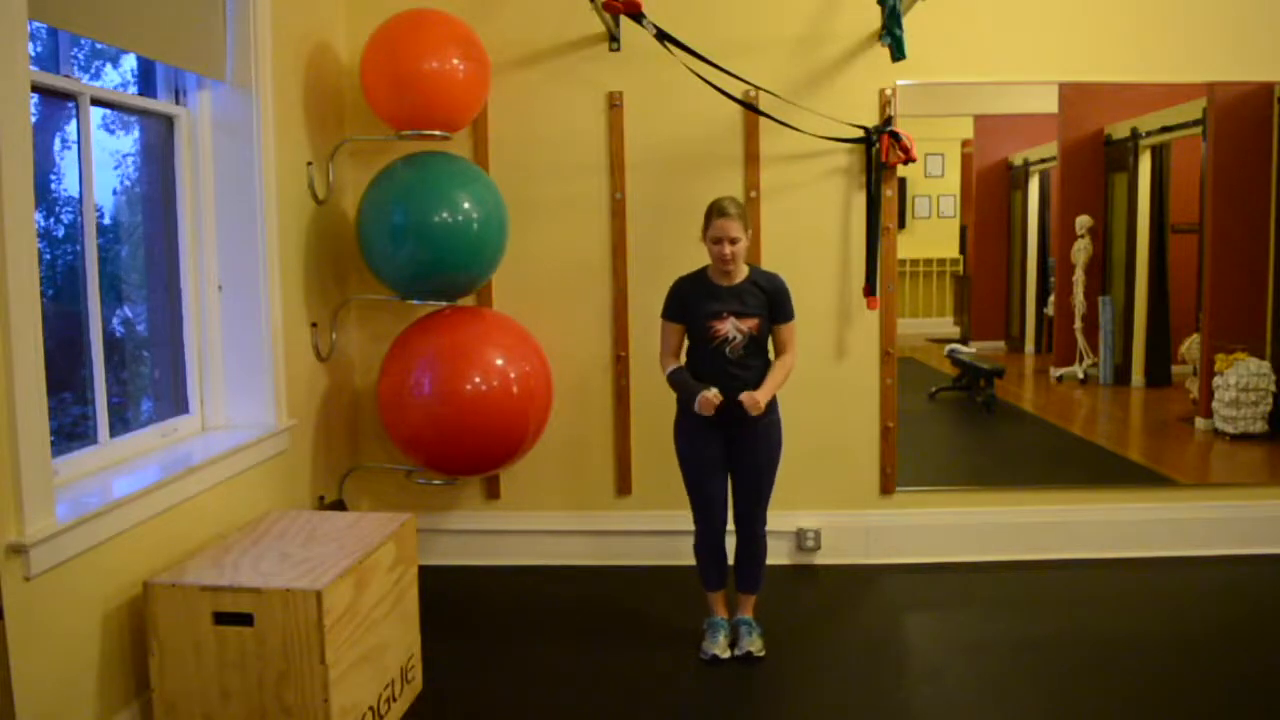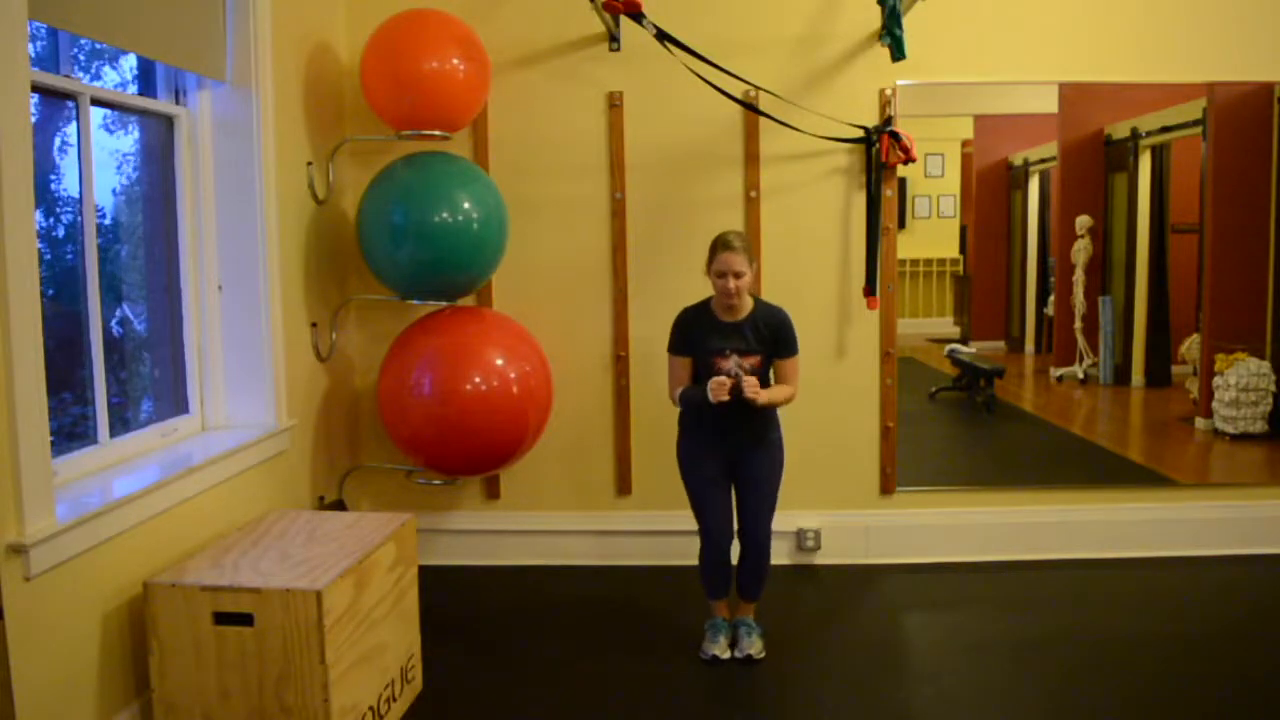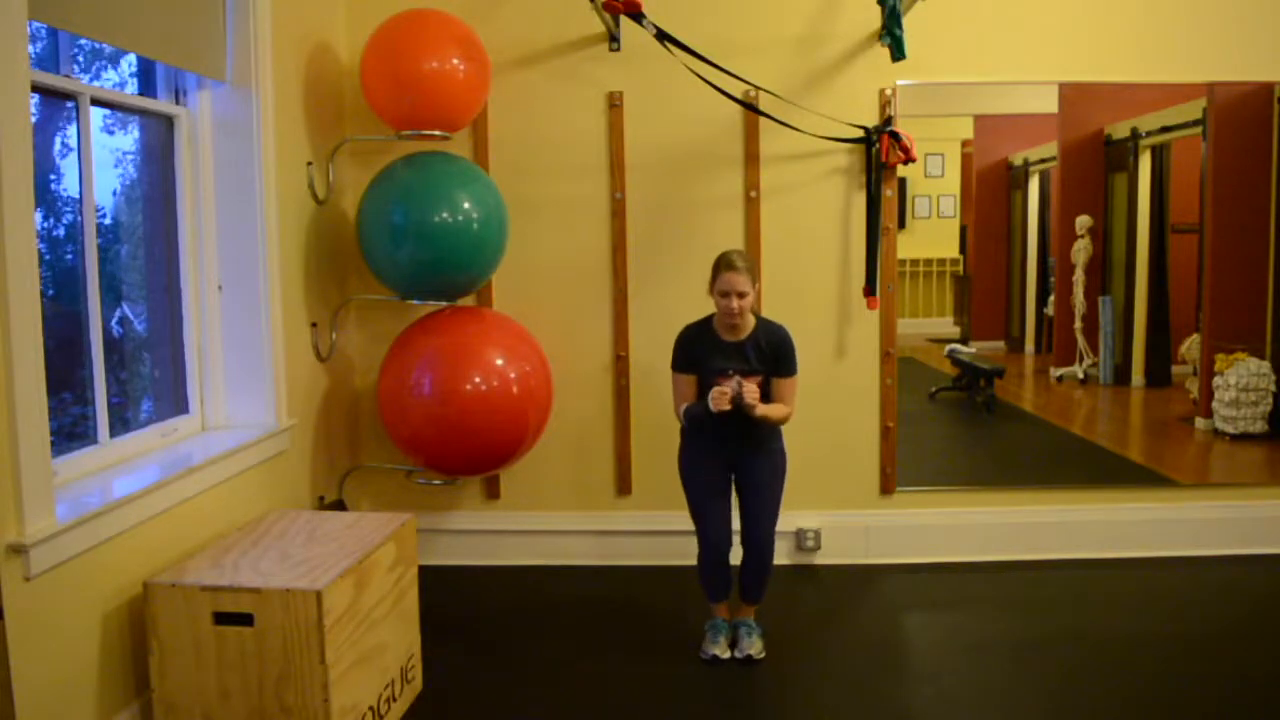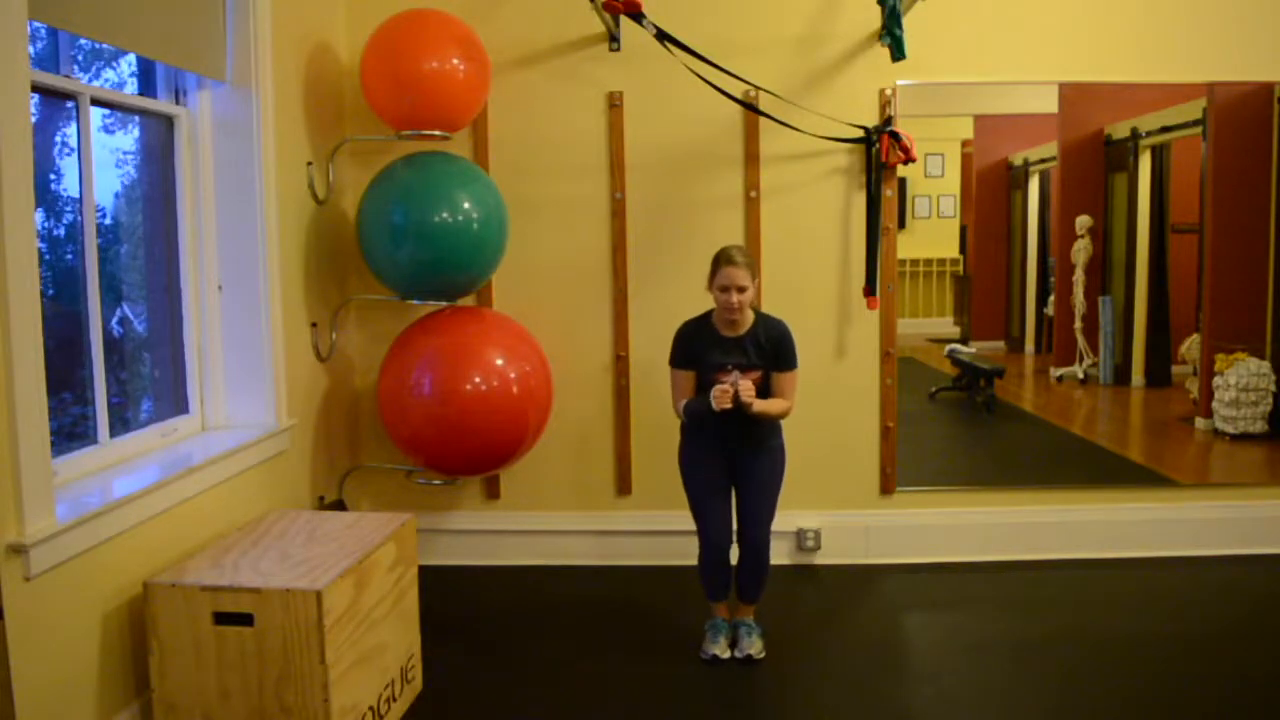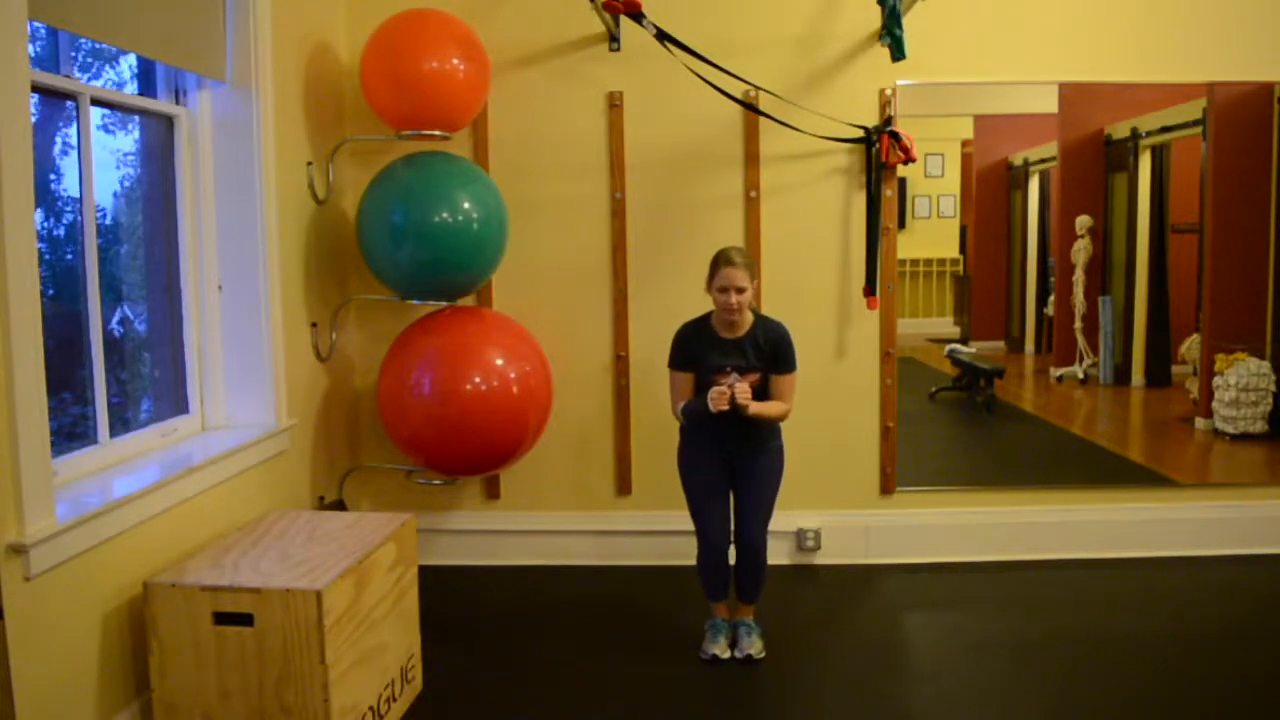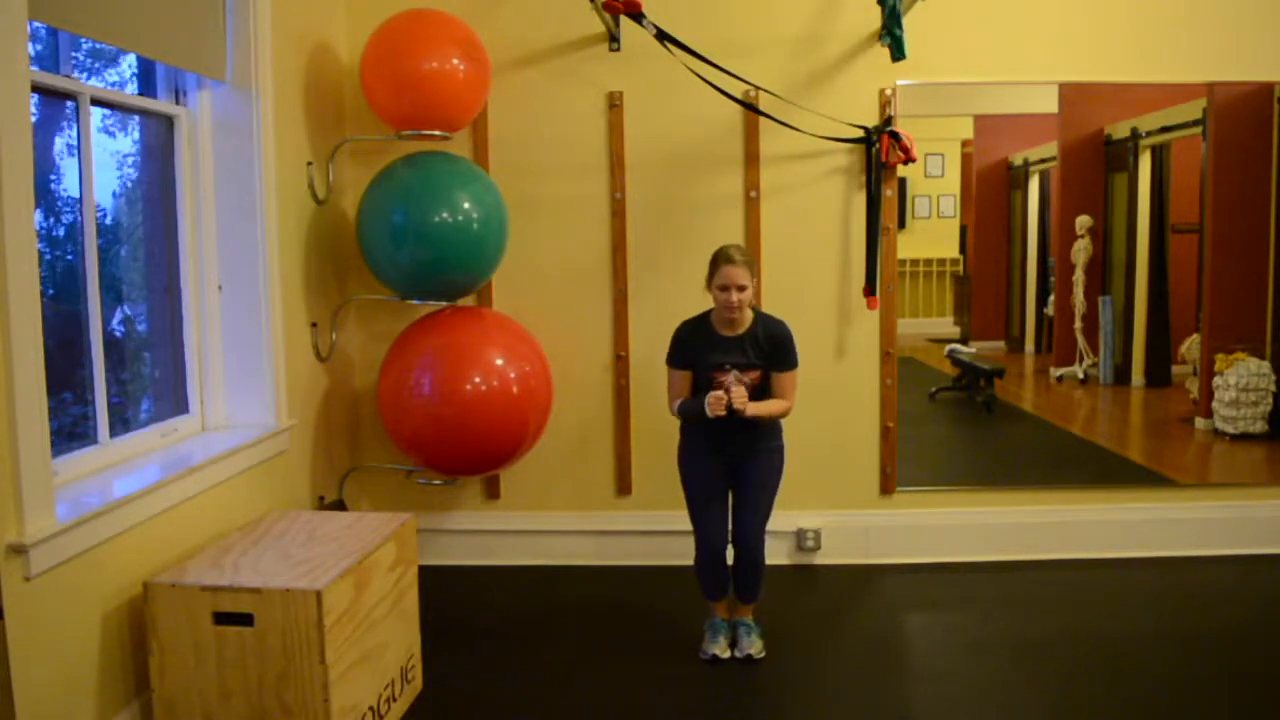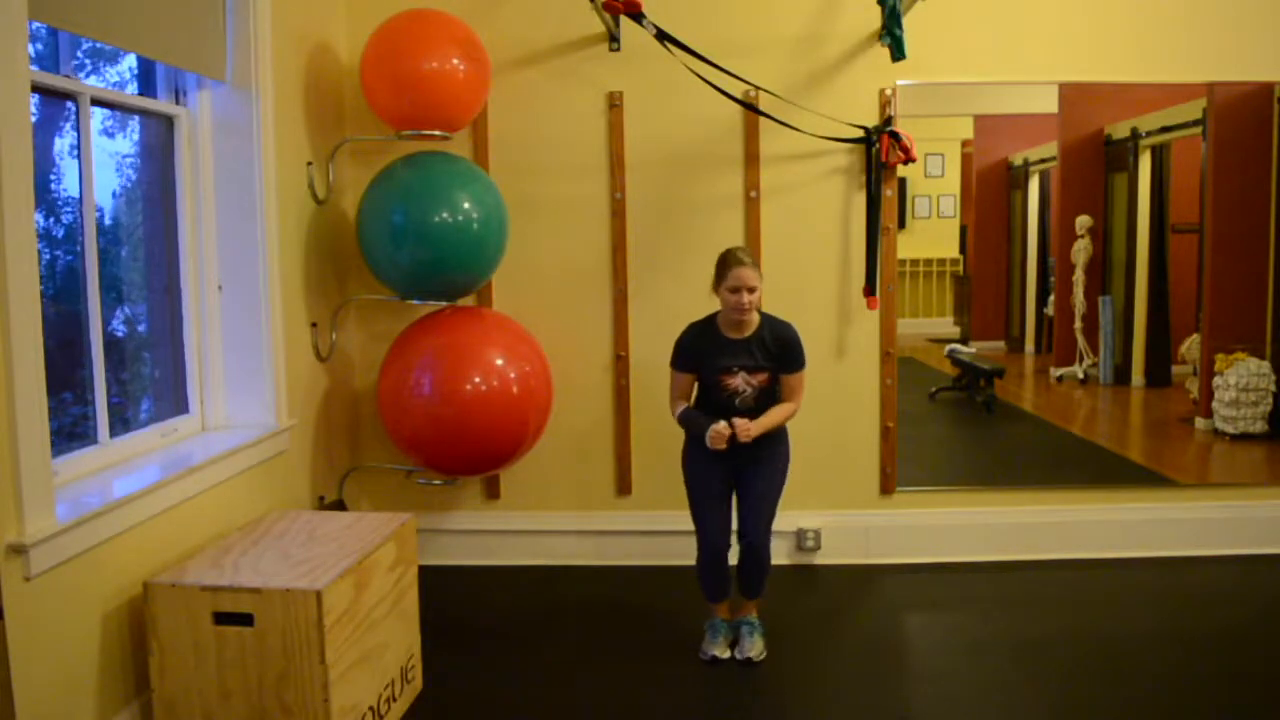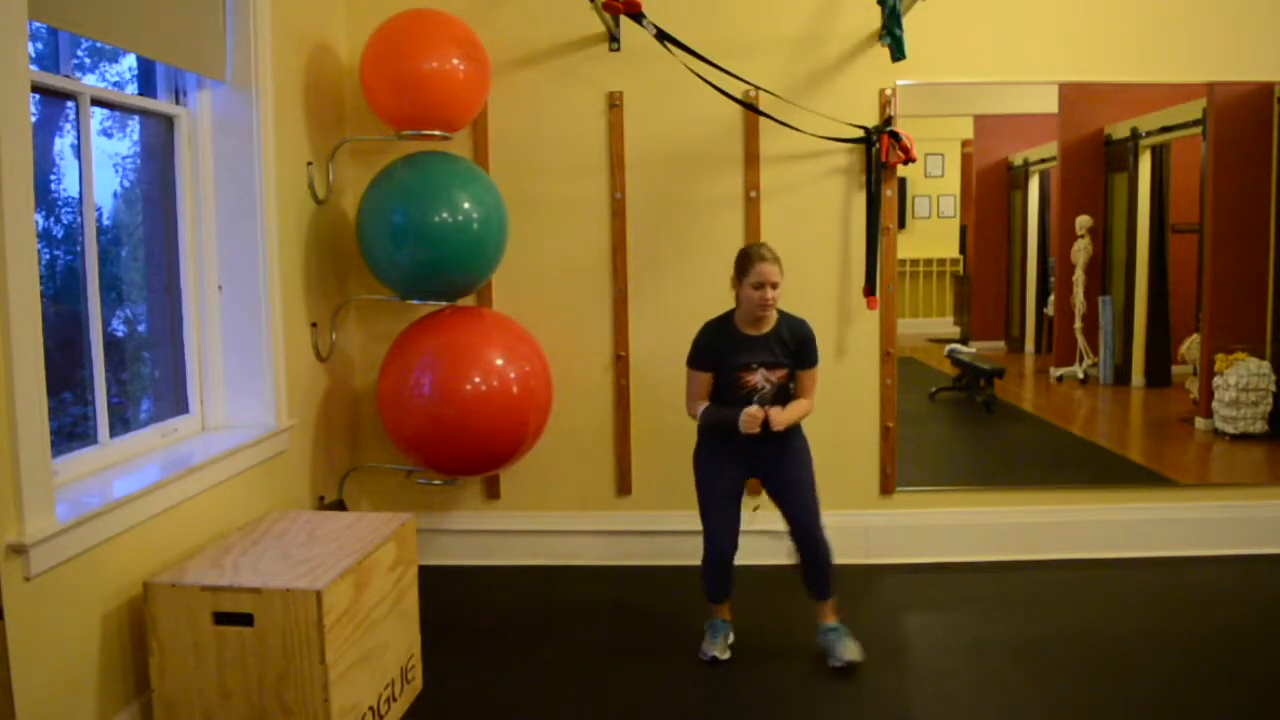
dt=0.2s
person 1, frame 1
left shoulder: (770, 287)
right shoulder: (685, 290)
left elbow: (786, 353)
right elbow: (670, 358)
left wrist: (764, 392)
right wrist: (693, 392)
left hip: (755, 422)
right hip: (701, 422)
left knee: (751, 522)
right knee: (709, 523)
left ankle: (746, 617)
right ankle: (717, 618)
person 1, frame 2
left shoulder: (774, 320)
right shoulder: (690, 322)
left elbow: (788, 386)
right elbow: (677, 390)
left wrist: (762, 395)
right wrist: (703, 394)
left hip: (758, 439)
right hip: (702, 440)
left knee: (757, 535)
right knee: (716, 536)
left ankle: (747, 618)
right ankle: (718, 619)
person 1, frame 3
left shoulder: (776, 338)
right shoulder: (691, 339)
left elbow: (785, 409)
right elbow: (683, 410)
left wrist: (756, 407)
right wrist: (707, 407)
left hip: (760, 448)
right hip: (704, 449)
left knee: (760, 541)
right knee: (714, 541)
left ankle: (747, 619)
right ankle: (718, 620)
person 1, frame 4
left shoulder: (775, 334)
right shoulder: (690, 335)
left elbow: (785, 403)
right elbow: (681, 405)
left wrist: (753, 403)
right wrist: (708, 404)
left hip: (760, 446)
right hip: (704, 447)
left knee: (755, 539)
right knee: (714, 540)
left ankle: (746, 619)
right ankle: (718, 619)
person 1, frame 5
left shoulder: (774, 336)
right shoulder: (689, 337)
left elbow: (783, 405)
right elbow: (680, 406)
left wrist: (749, 406)
right wrist: (705, 405)
left hip: (759, 448)
right hip: (703, 449)
left knee: (752, 539)
right knee: (713, 541)
left ankle: (746, 619)
right ankle: (718, 619)
person 1, frame 6
left shoulder: (775, 333)
right shoulder: (689, 335)
left elbow: (785, 402)
right elbow: (676, 403)
left wrist: (749, 407)
right wrist: (702, 407)
left hip: (760, 448)
right hip: (703, 449)
left knee: (749, 539)
right knee: (710, 540)
left ankle: (745, 619)
right ankle: (718, 619)
person 1, frame 7
left shoulder: (782, 336)
right shoulder: (695, 338)
left elbow: (792, 401)
right elbow: (679, 403)
left wrist: (756, 426)
right wrist: (704, 429)
left hip: (765, 449)
right hip: (708, 451)
left knee: (755, 538)
right knee: (712, 542)
left ankle: (748, 618)
right ankle: (718, 620)
person 1, frame 8
left shoulder: (797, 332)
right shoulder: (712, 336)
left elbow: (806, 397)
right elbow: (696, 405)
left wrist: (785, 415)
right wrist: (733, 418)
left hip: (783, 444)
right hip: (722, 449)
left knee: (809, 534)
right knee: (720, 544)
left ankle: (829, 625)
right ankle: (719, 623)
